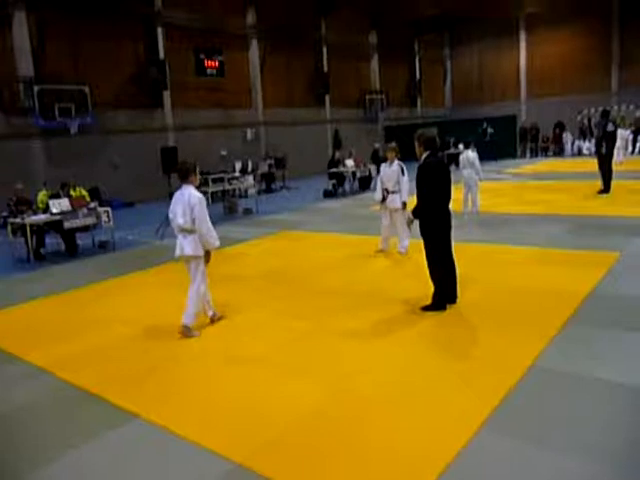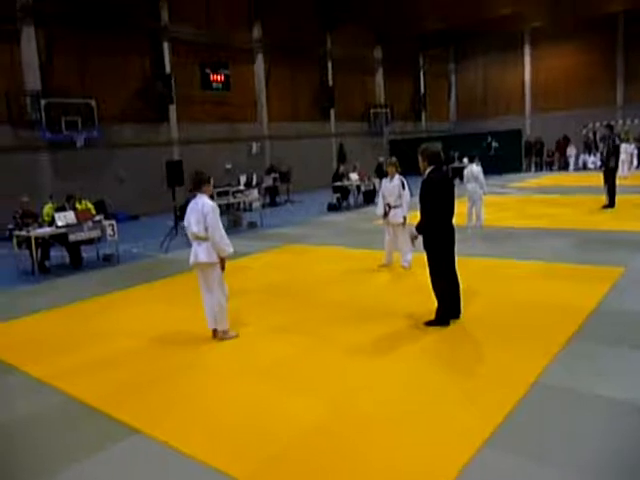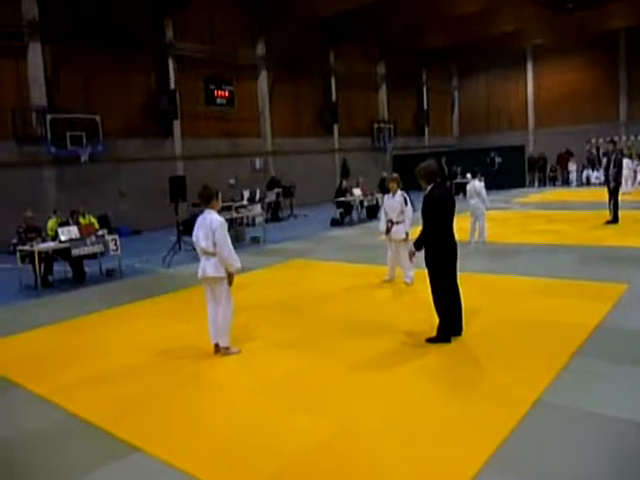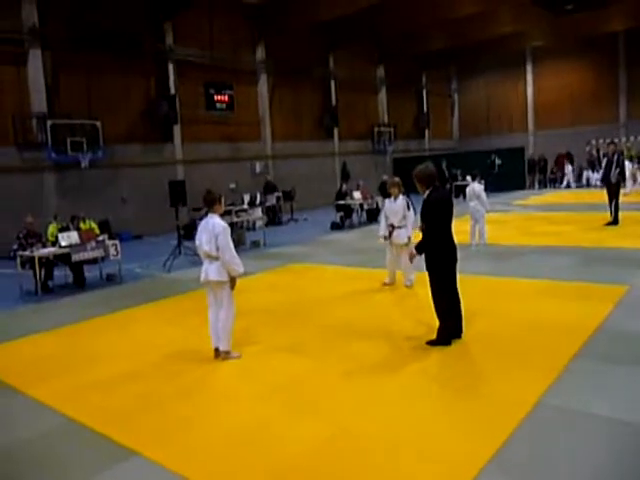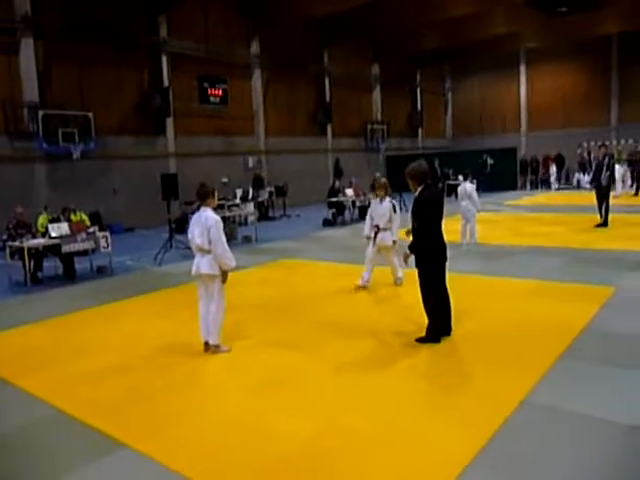
dt=0.3s
person 1, frame 1
left shoulder: (427, 166)
right shoulder: (440, 162)
left elbow: (426, 196)
left wrist: (414, 214)
left hip: (431, 219)
right hip: (442, 216)
left knee: (435, 261)
right knee: (445, 257)
left ankle: (440, 301)
right ankle: (450, 295)
person 1, frame 2
left shoulder: (430, 180)
right shoulder: (444, 176)
left elbow: (429, 211)
left wrist: (418, 230)
left hip: (435, 234)
right hip: (446, 230)
left knee: (439, 275)
right knee: (449, 272)
left ankle: (443, 316)
right ankle: (453, 310)
person 1, frame 3
left shoulder: (432, 197)
right shoulder: (446, 192)
left elbow: (429, 228)
left wrist: (416, 247)
left hip: (437, 251)
right hip: (449, 246)
left knee: (440, 292)
right knee: (451, 288)
left ankle: (445, 333)
right ankle: (455, 327)
person 1, frame 4
left shoulder: (431, 201)
right shoulder: (443, 193)
left elbow: (432, 233)
left wrist: (417, 250)
right wrist: (424, 227)
left hip: (438, 253)
right hip: (448, 249)
left knee: (441, 295)
right knee: (450, 291)
left ankle: (445, 335)
right ankle: (456, 330)
person 1, frame 5
left shoulder: (423, 198)
right shoulder: (435, 191)
left elbow: (423, 230)
left wrist: (410, 249)
right wrist: (413, 229)
left hip: (428, 252)
right hip: (438, 248)
left knee: (430, 293)
right knee: (440, 289)
left ankle: (434, 333)
right ankle: (445, 327)
person 2, frame 1
left shoulder: (177, 196)
right shoulder: (196, 197)
left elbow: (173, 221)
right elbow: (203, 225)
right wrist: (209, 247)
left hip: (183, 243)
right hip: (195, 243)
left knee: (199, 281)
right knee: (197, 285)
left ankle: (211, 313)
right ankle: (186, 324)
person 2, frame 2
left shoulder: (191, 206)
right shoulder: (209, 206)
left elbow: (189, 229)
right elbow: (216, 233)
right wrist: (223, 254)
left hip: (197, 251)
right hip: (210, 252)
left knee: (207, 291)
right knee: (219, 291)
left ankle: (215, 328)
right ankle: (223, 330)
person 2, frame 3
left shoulder: (200, 221)
right shoulder: (218, 221)
right elbow: (224, 248)
right wrist: (231, 269)
left hip: (205, 267)
right hip: (218, 267)
left knee: (212, 306)
right knee: (224, 306)
left ankle: (217, 343)
right ankle: (224, 346)
person 2, frame 4
left shoulder: (203, 225)
right shoulder: (220, 225)
right elbow: (227, 253)
right wrist: (234, 273)
left hip: (208, 270)
right hip: (220, 271)
left knee: (214, 309)
right knee: (226, 310)
left ankle: (217, 348)
right ankle: (224, 350)
person 2, frame 5
left shoulder: (195, 218)
right shoulder: (213, 219)
left elbow: (192, 241)
right elbow: (219, 246)
right wrist: (226, 267)
left hip: (199, 264)
right hip: (212, 265)
left knee: (205, 303)
right knee: (216, 304)
left ankle: (207, 341)
right ankle: (214, 343)
person 3, frame 1
left shoulder: (400, 166)
right shoulder: (383, 166)
left elbow: (404, 183)
right elbow: (380, 183)
left wrist: (404, 200)
right wrist: (380, 198)
left hip: (396, 198)
right hip: (386, 198)
left knee: (400, 223)
right knee: (385, 223)
left ankle: (403, 247)
right ankle: (384, 245)
person 3, frame 2
left shoulder: (401, 181)
right shoulder: (384, 181)
left elbow: (406, 198)
right elbow: (381, 197)
left wrist: (404, 214)
right wrist: (382, 213)
left hip: (398, 212)
right hip: (388, 212)
left knee: (402, 237)
right knee: (388, 237)
left ankle: (406, 261)
right ankle: (388, 260)
person 3, frame 3
left shoulder: (403, 196)
right shoulder: (386, 197)
left elbow: (408, 214)
right elbow: (384, 213)
left wrist: (406, 230)
right wrist: (384, 229)
left hip: (400, 228)
right hip: (390, 229)
left knee: (404, 254)
right knee: (391, 254)
left ankle: (408, 277)
right ankle: (390, 275)
person 3, frame 4
left shoulder: (405, 201)
right shoulder: (387, 202)
left elbow: (410, 218)
right elbow: (384, 218)
left wrist: (409, 235)
right wrist: (384, 233)
left hip: (401, 233)
right hip: (391, 233)
left knee: (405, 259)
right knee: (390, 258)
left ankle: (409, 280)
right ankle: (391, 279)
person 3, frame 5
left shoulder: (391, 204)
right shoulder: (374, 202)
left elbow: (396, 221)
right elbow: (369, 217)
left wrist: (394, 237)
right wrist: (367, 233)
left hip: (386, 235)
right hip: (375, 234)
left knee: (392, 258)
right knee: (369, 257)
left ankle: (398, 278)
right ankle: (365, 281)
